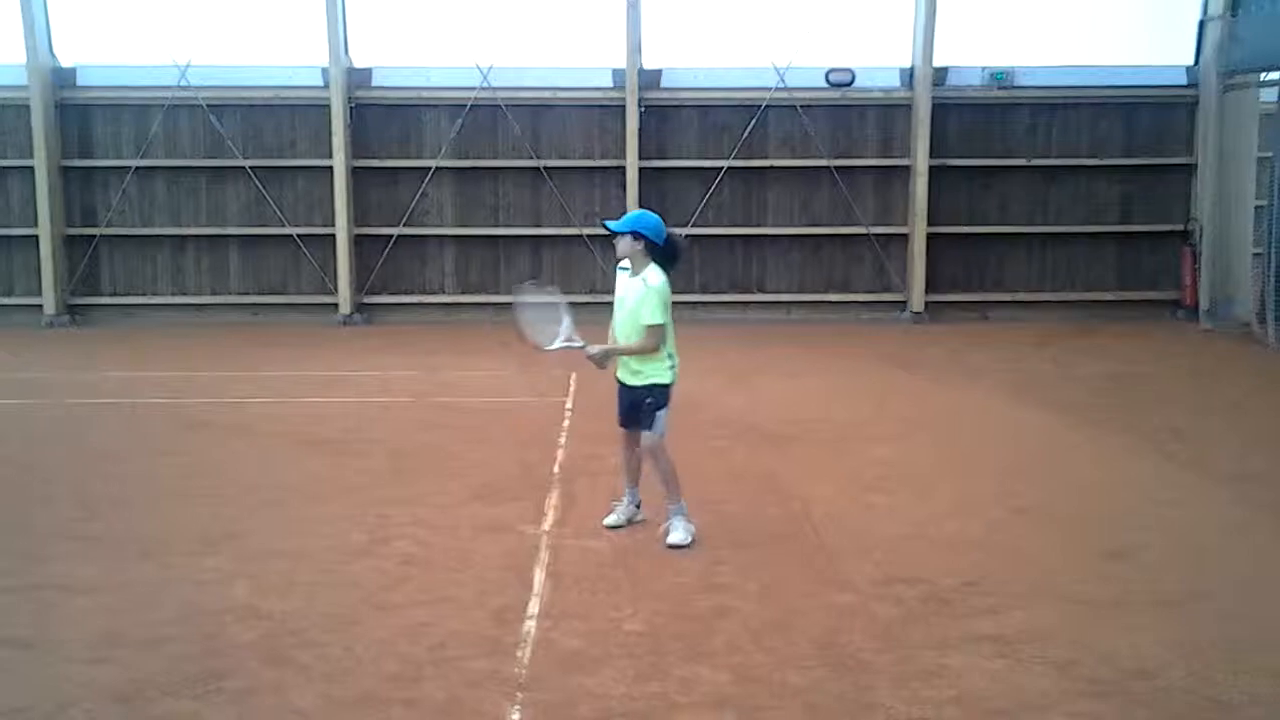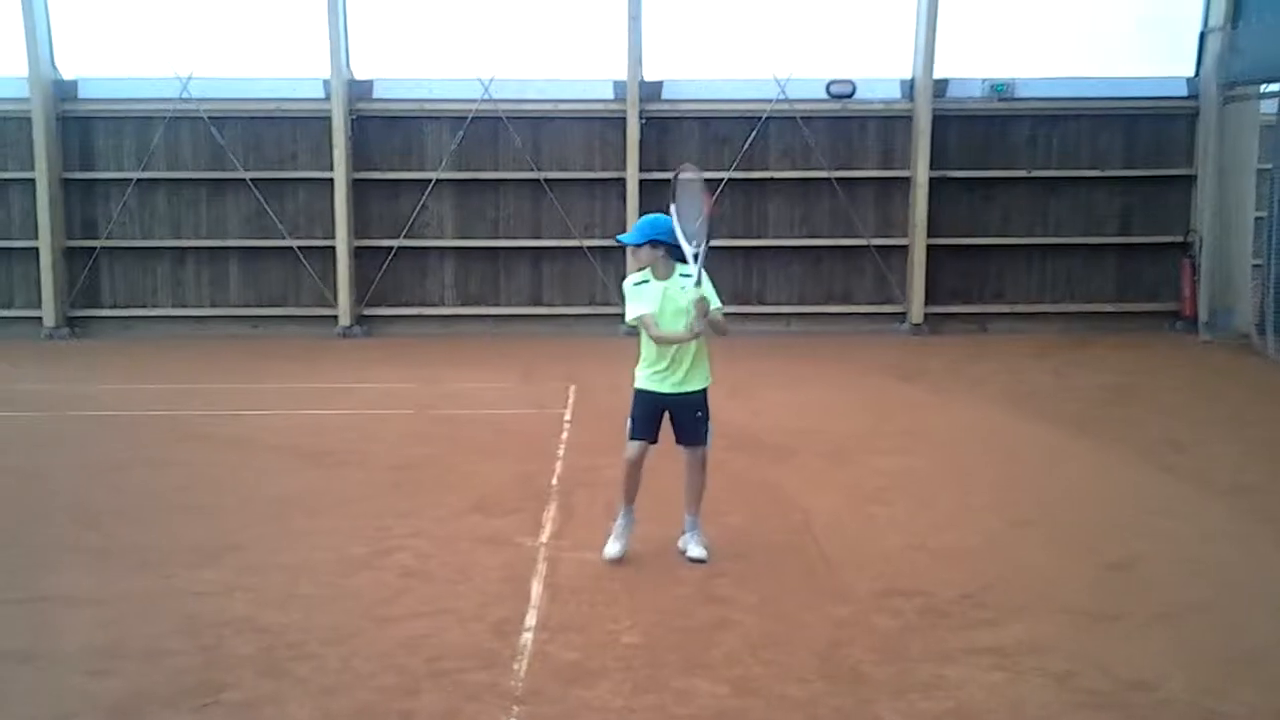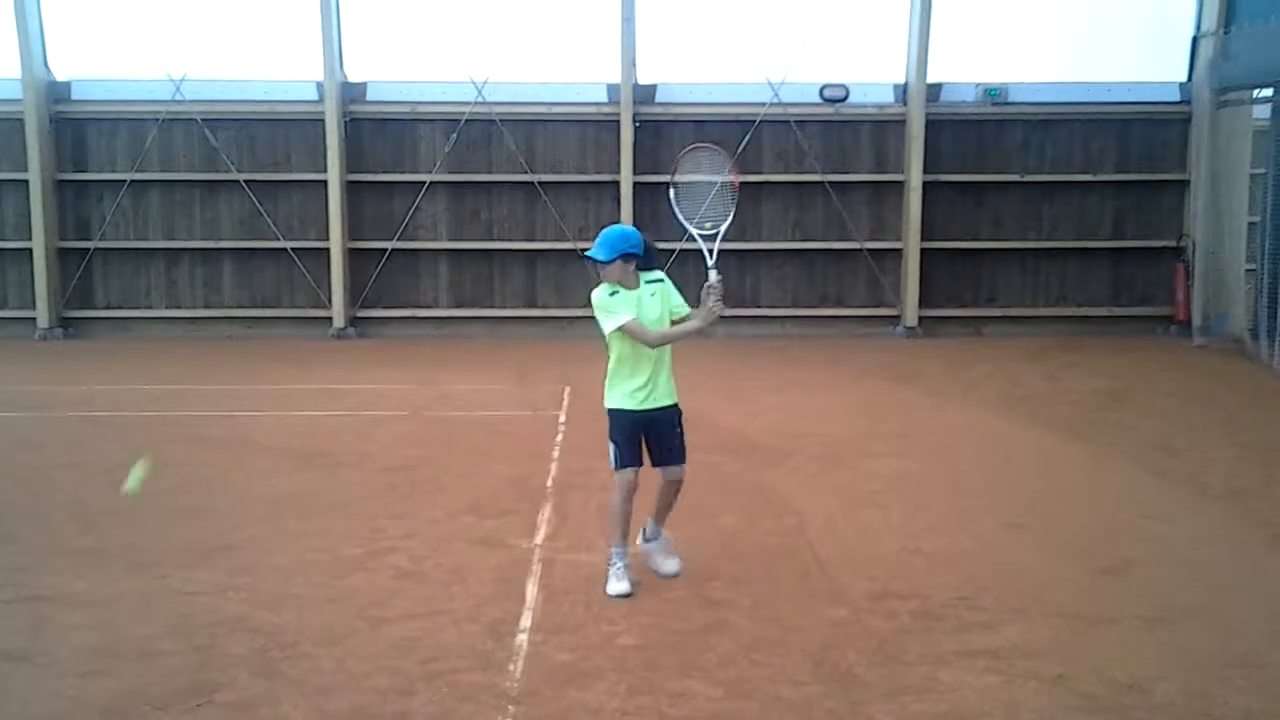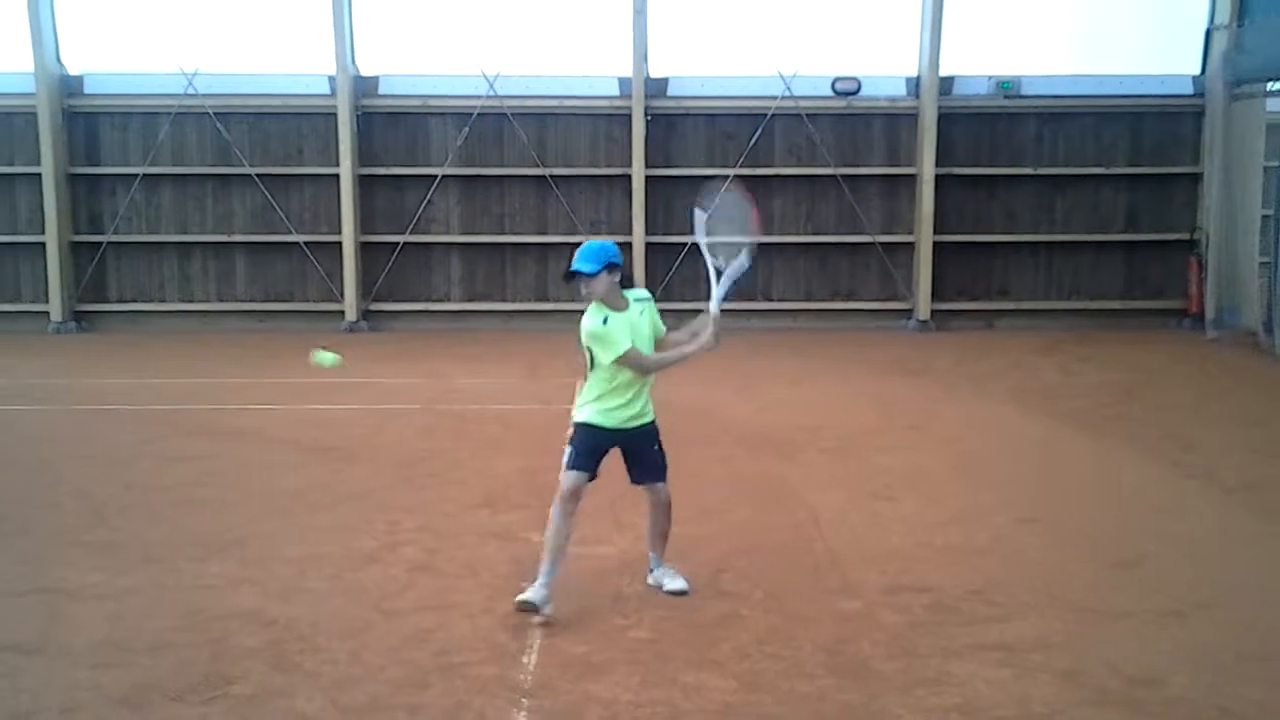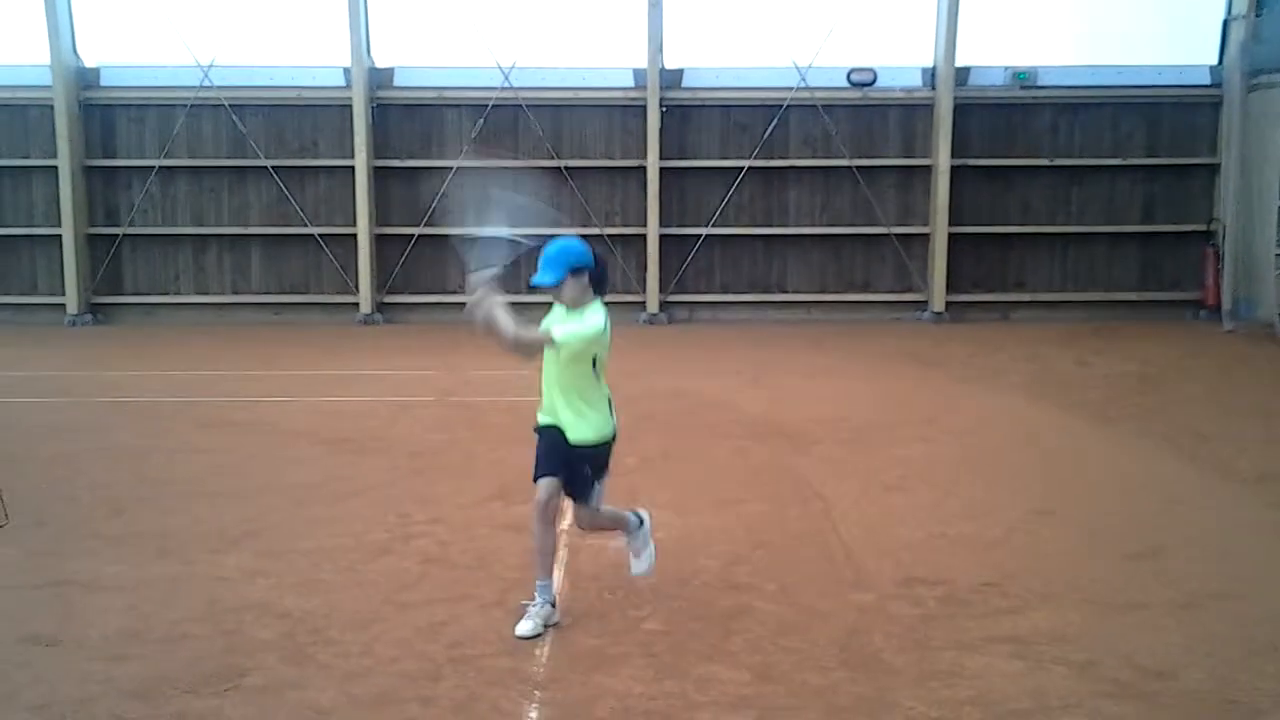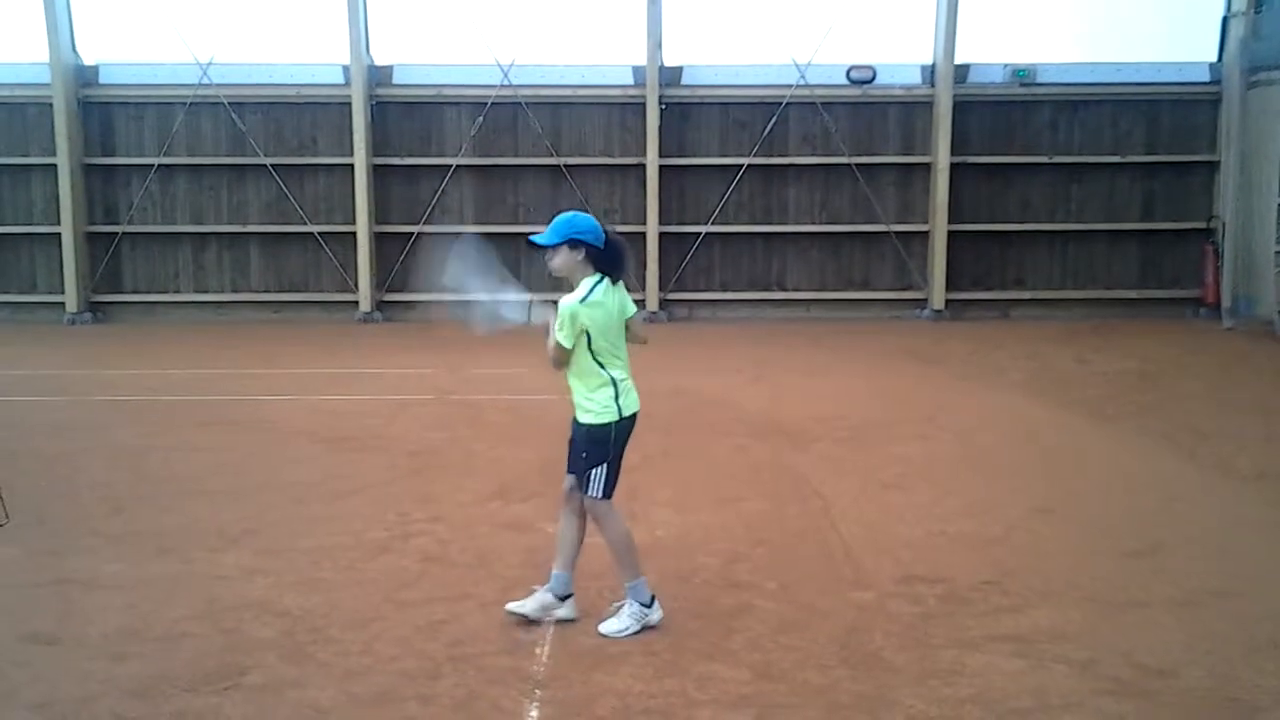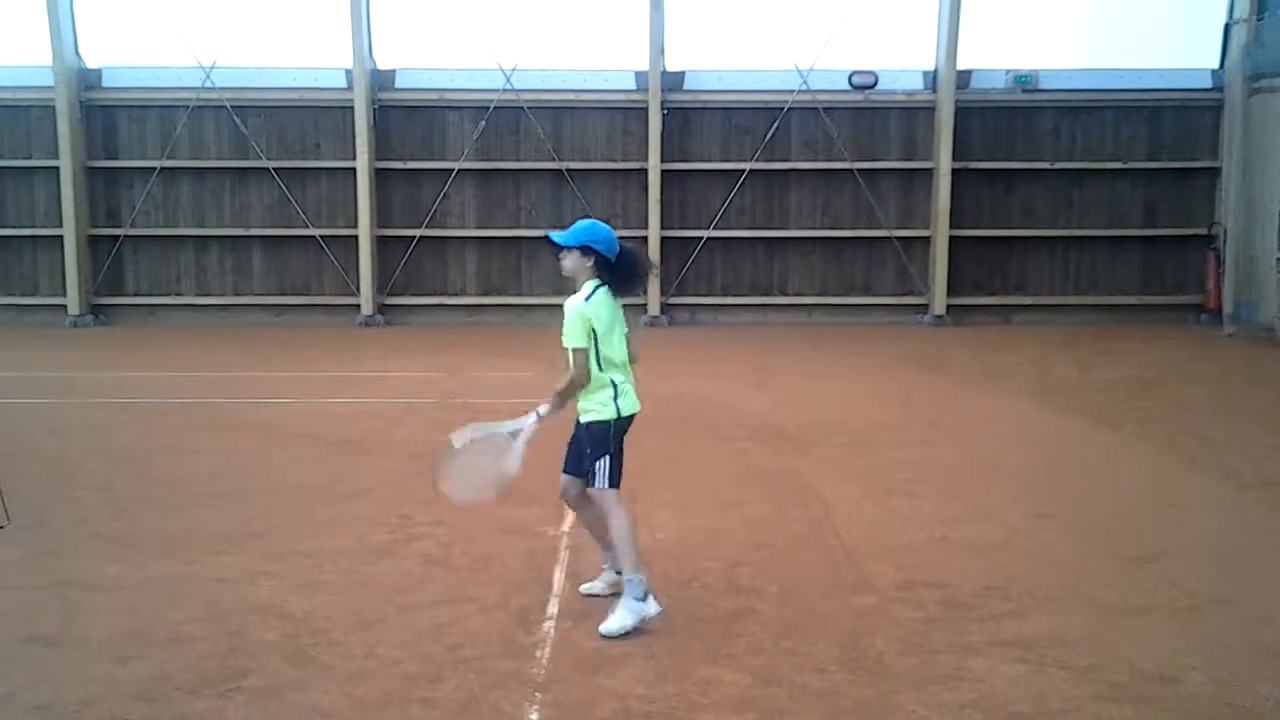
dt=0.4s
person 1, frame 1
left shoulder: (654, 284)
right shoulder: (623, 270)
left elbow: (652, 344)
left wrist: (610, 351)
right wrist: (609, 347)
left hip: (653, 376)
right hip: (628, 374)
left knee: (651, 444)
right knee: (628, 437)
left ankle: (679, 517)
right ankle: (631, 502)
person 1, frame 2
left shoulder: (694, 277)
right shoulder: (633, 284)
left elbow: (721, 328)
right elbow: (654, 333)
left wrist: (707, 318)
right wrist: (690, 332)
left hip: (691, 385)
right hip: (650, 383)
left knee: (695, 457)
right knee: (633, 456)
left ankle: (691, 532)
right ankle: (624, 520)
person 1, frame 3
left shoulder: (660, 283)
right shoulder: (603, 298)
left elbow: (687, 321)
right elbow: (648, 338)
left wrist: (706, 305)
right wrist: (698, 322)
left hip: (663, 400)
right hip: (624, 402)
left knee: (674, 476)
right knee: (626, 481)
left ankle: (652, 535)
right ankle: (618, 563)
person 1, frame 4
left shoulder: (642, 300)
right shoulder: (594, 325)
left elbow: (660, 344)
right elbow: (646, 365)
left wrist: (697, 329)
right wrist: (697, 347)
left hip: (638, 418)
right hip: (595, 417)
left knee: (660, 496)
right knee: (568, 491)
left ankle: (658, 566)
right ankle: (542, 586)
person 1, frame 5
left shoulder: (592, 323)
right shoulder: (562, 309)
left elbow: (524, 340)
right elbow: (522, 343)
left wrist: (496, 307)
right wrist: (494, 308)
left hip: (590, 430)
right hip: (554, 423)
left knee: (586, 519)
right knee: (543, 504)
left ankle: (634, 524)
right ankle: (544, 601)
person 1, frame 6
left shoulder: (573, 304)
right shoulder: (611, 287)
left elbow: (557, 360)
right elbow: (639, 335)
left wrist: (557, 330)
left hip: (605, 416)
right hip: (594, 412)
left knee: (597, 506)
right knee: (571, 498)
left ankle: (642, 602)
right ankle: (557, 593)
person 1, frame 7
left shoulder: (578, 305)
right shoulder: (607, 297)
left elbow: (580, 375)
right elbow: (628, 355)
left wrist: (556, 400)
left hip: (604, 412)
right hip: (599, 410)
left knee: (605, 497)
right knee: (571, 491)
left ankle: (636, 596)
right ankle: (619, 568)
